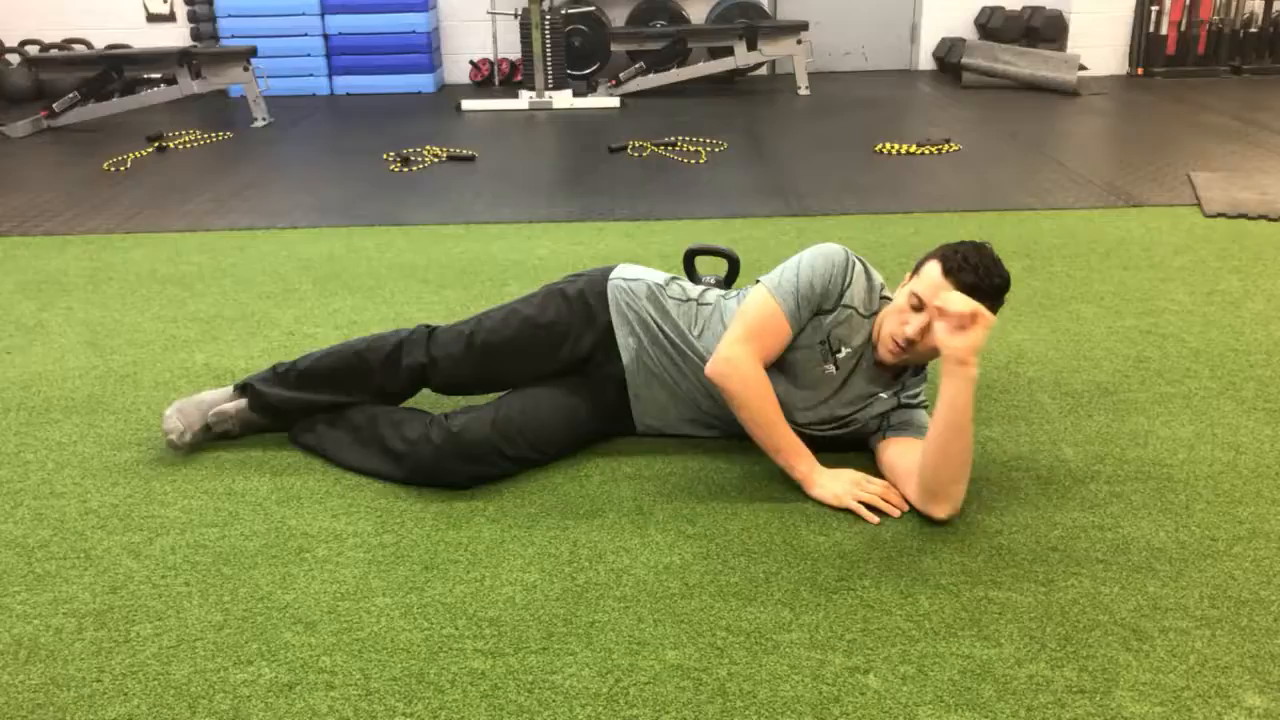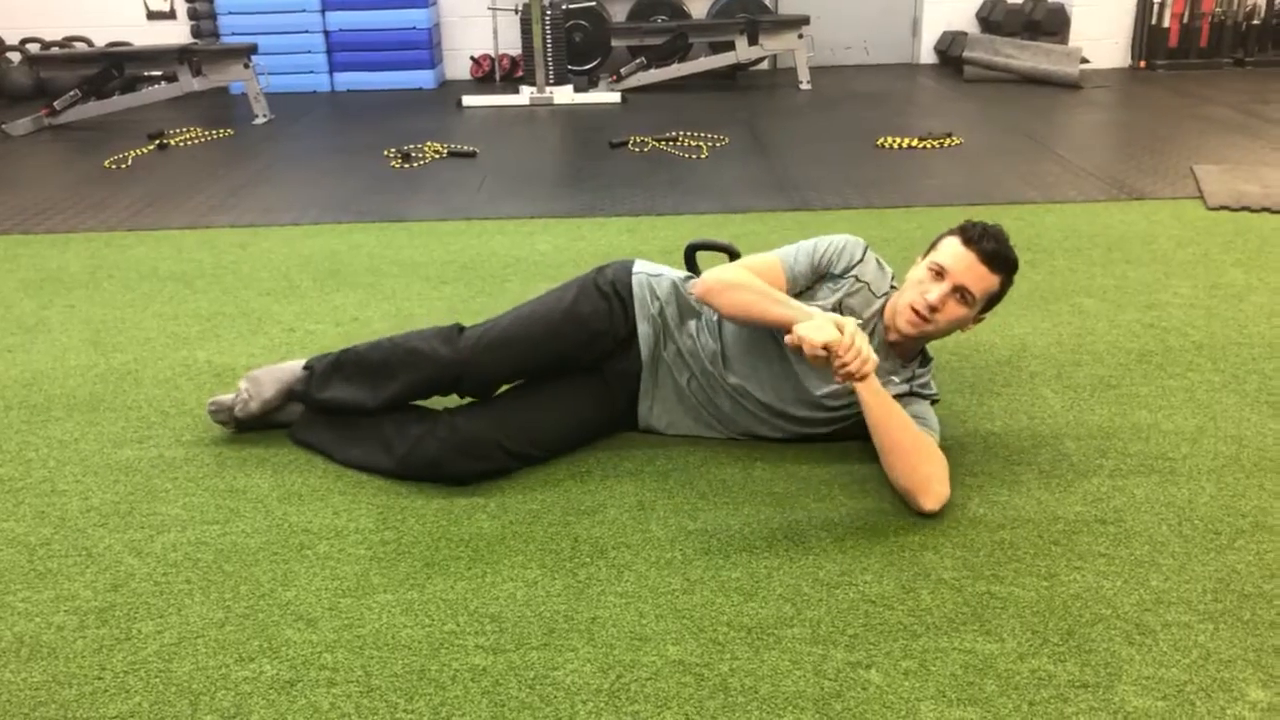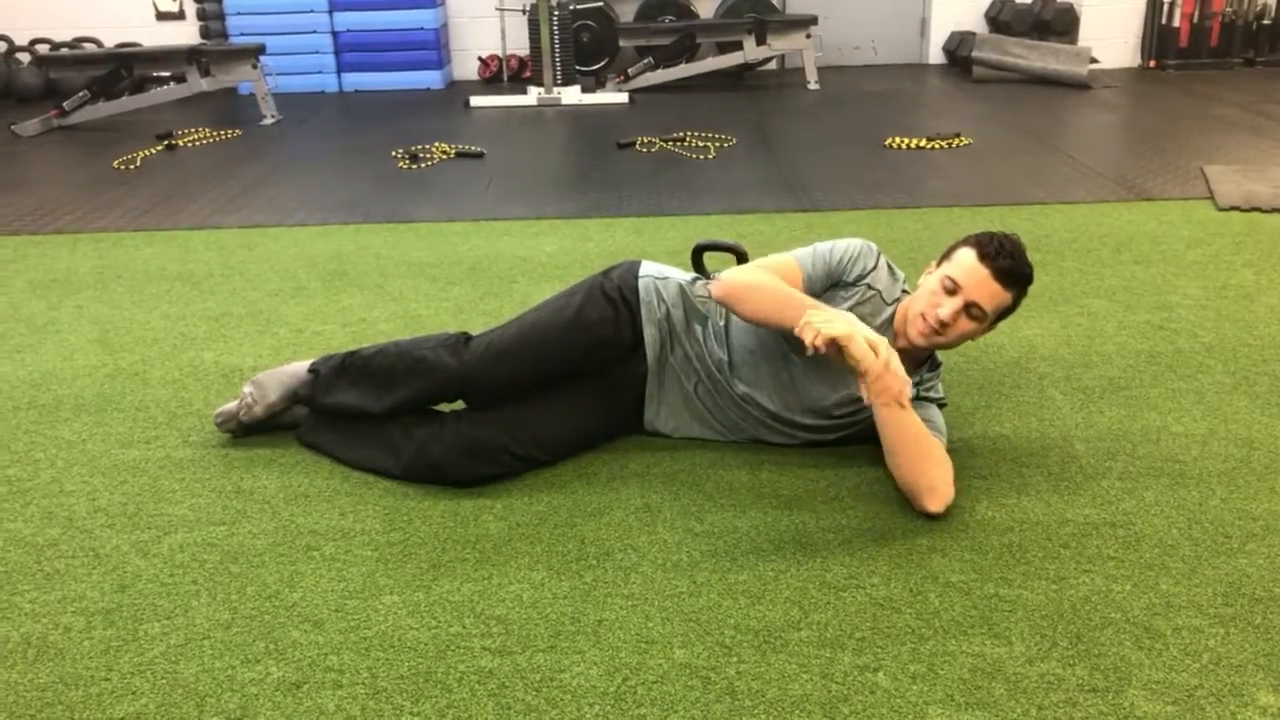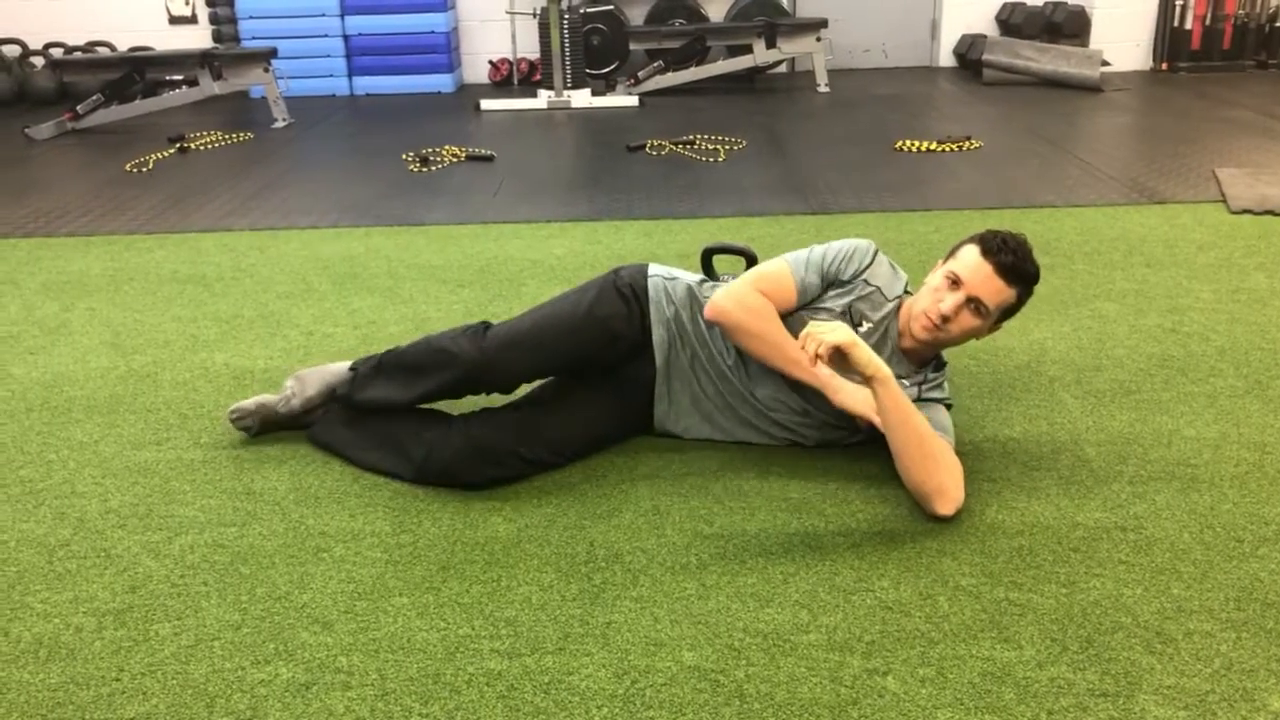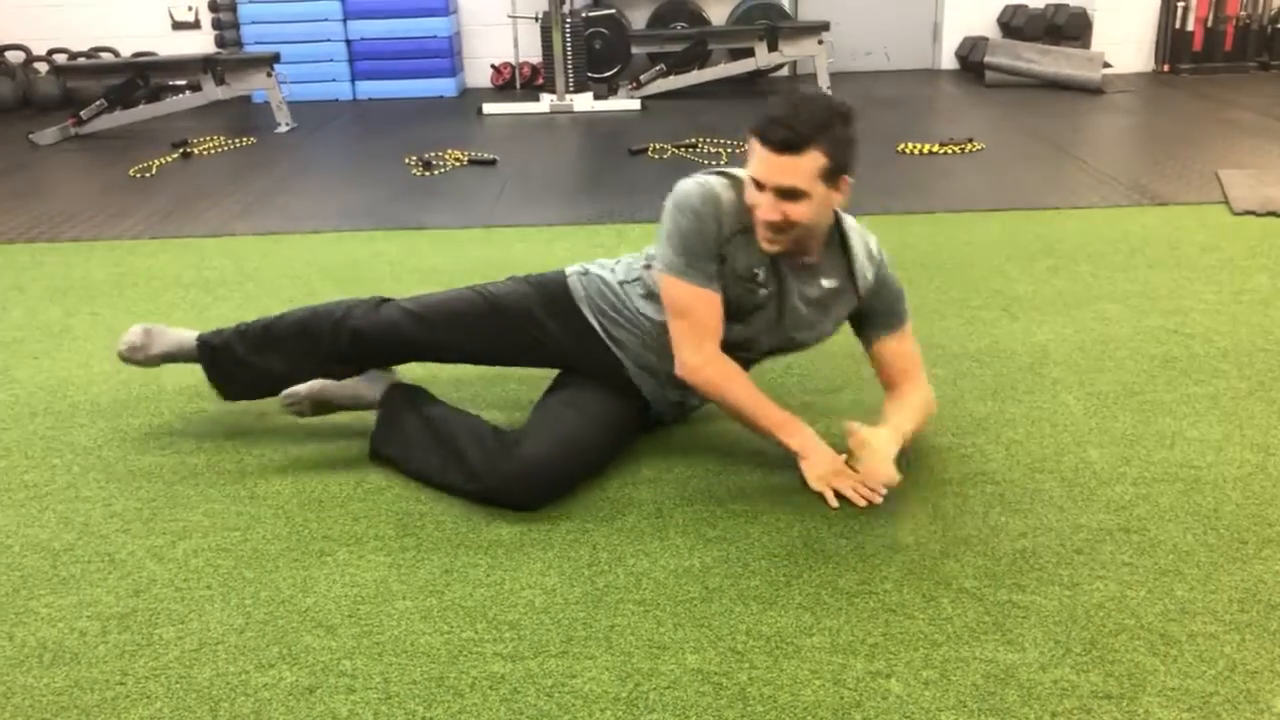
dt=1s
person 1, frame 1
left shoulder: (890, 405)
right shoulder: (839, 270)
left elbow: (937, 498)
right elbow: (730, 364)
left wrist: (962, 366)
right wrist: (809, 473)
left hip: (623, 402)
right hip: (619, 314)
left knee: (451, 453)
right knee: (435, 358)
left ankle: (284, 421)
right ankle: (252, 393)
person 1, frame 2
left shoulder: (908, 392)
right shoulder: (853, 260)
left elbow: (929, 492)
right elbow: (717, 283)
left wrist: (862, 375)
right wrist: (808, 316)
left hip: (637, 401)
right hip: (640, 309)
left knee: (458, 449)
right knee: (467, 357)
left ankle: (299, 418)
right ankle: (305, 380)
person 1, frame 3
left shoulder: (919, 395)
right shoulder: (865, 264)
left elbow: (932, 494)
right elbow: (734, 285)
left wrist: (863, 360)
right wrist: (853, 324)
left hip: (644, 405)
right hip: (647, 313)
left knee: (464, 454)
right knee: (474, 366)
left ankle: (305, 421)
right ankle: (312, 381)
person 1, frame 4
left shoulder: (924, 399)
right shoulder: (862, 264)
left elbow: (943, 498)
right elbow: (729, 302)
left wrist: (868, 367)
right wrist: (831, 384)
left hip: (651, 406)
right hip: (652, 314)
left knee: (472, 455)
right knee: (494, 358)
left ankle: (320, 417)
right ankle: (351, 381)
person 1, frame 5
left shoulder: (860, 267)
right shoulder: (702, 203)
left elbow: (913, 383)
right elbow: (699, 359)
left wrist: (881, 447)
right wrist: (803, 443)
left hip: (641, 388)
right hip: (589, 307)
left knee: (526, 476)
right knee: (387, 324)
left ankle: (391, 405)
right ankle: (209, 348)
